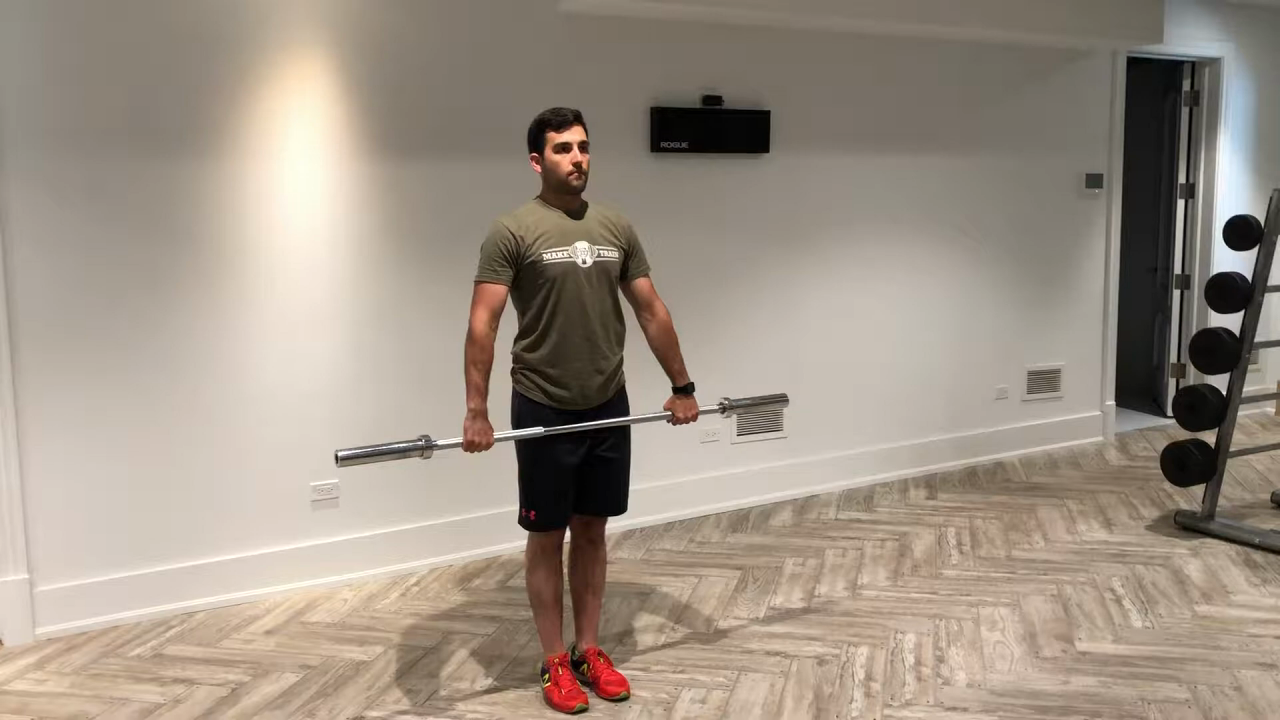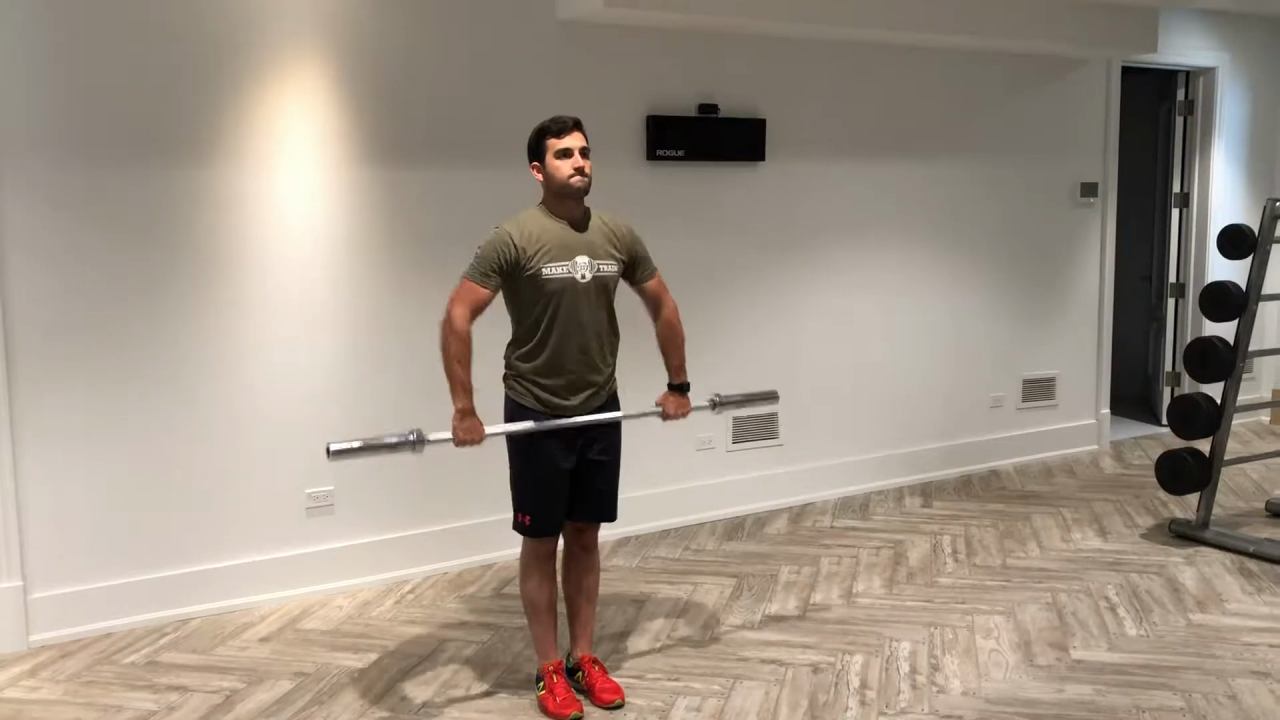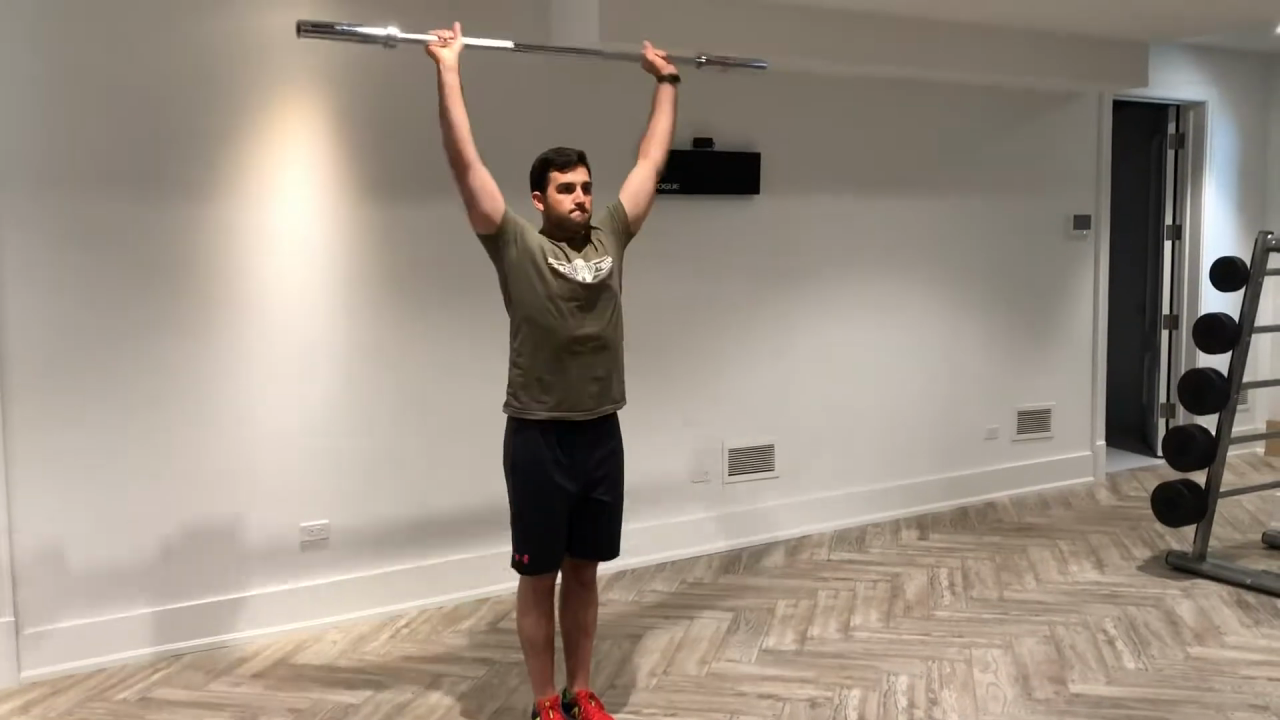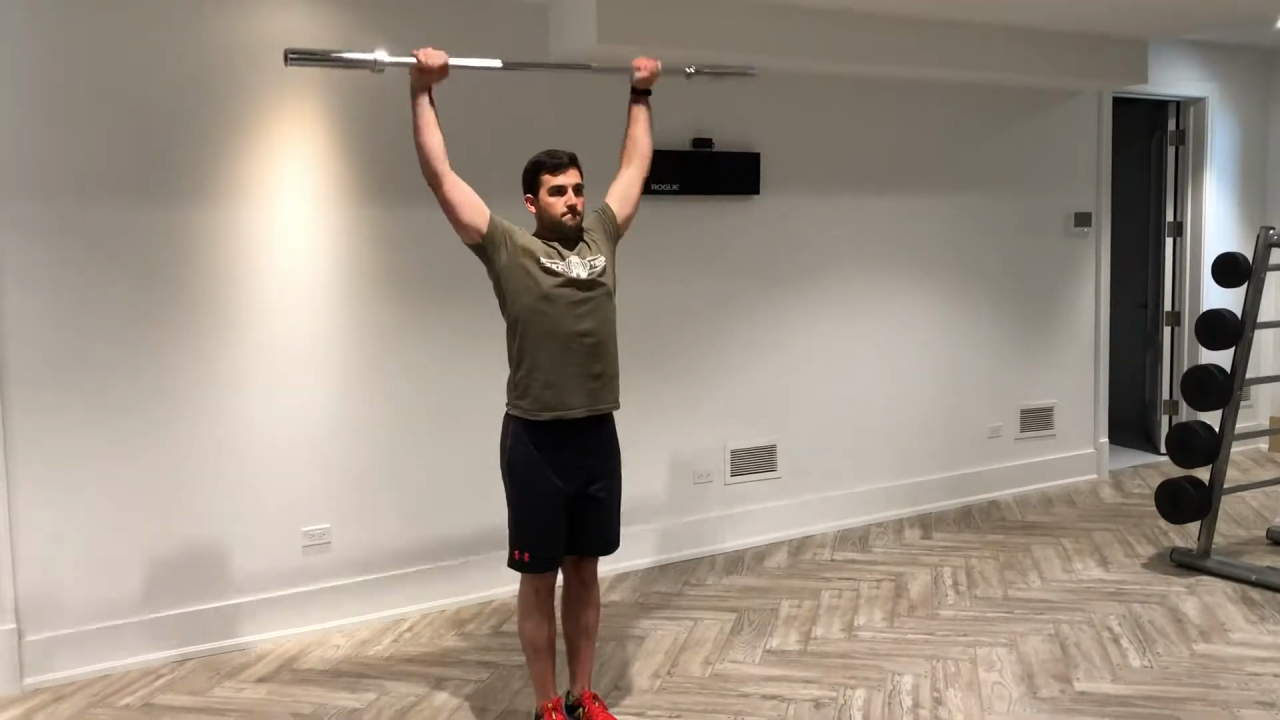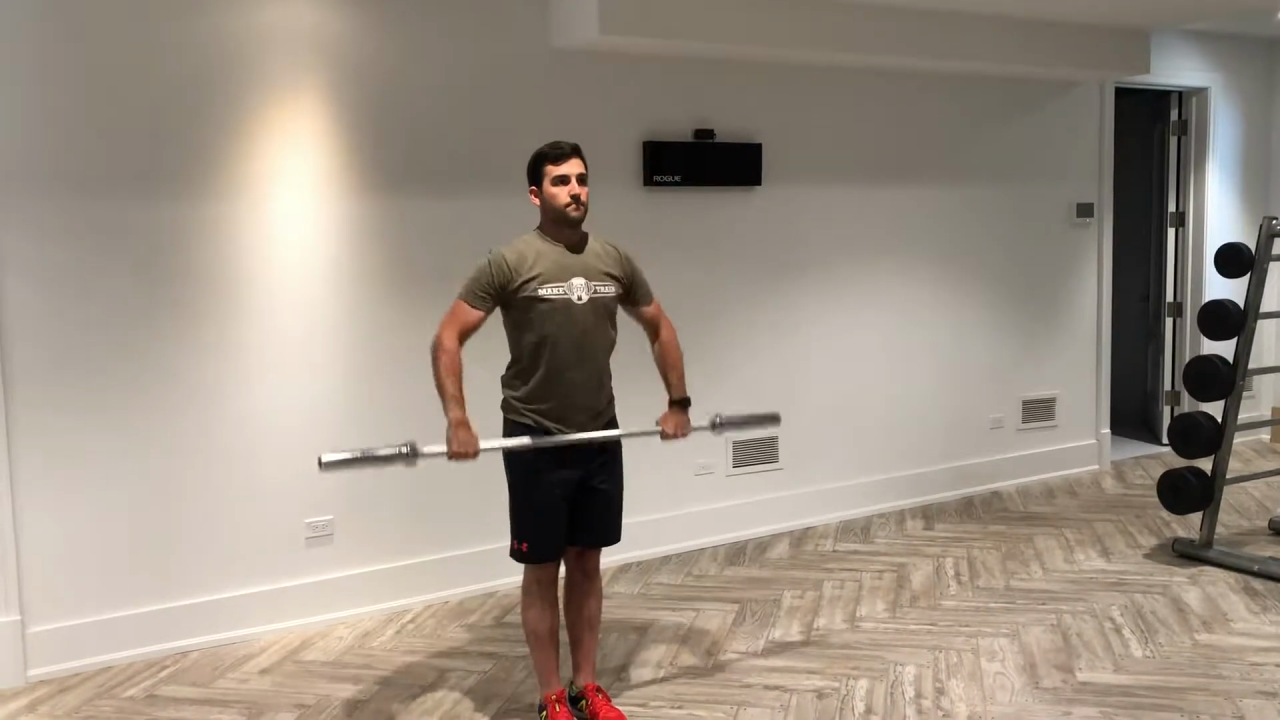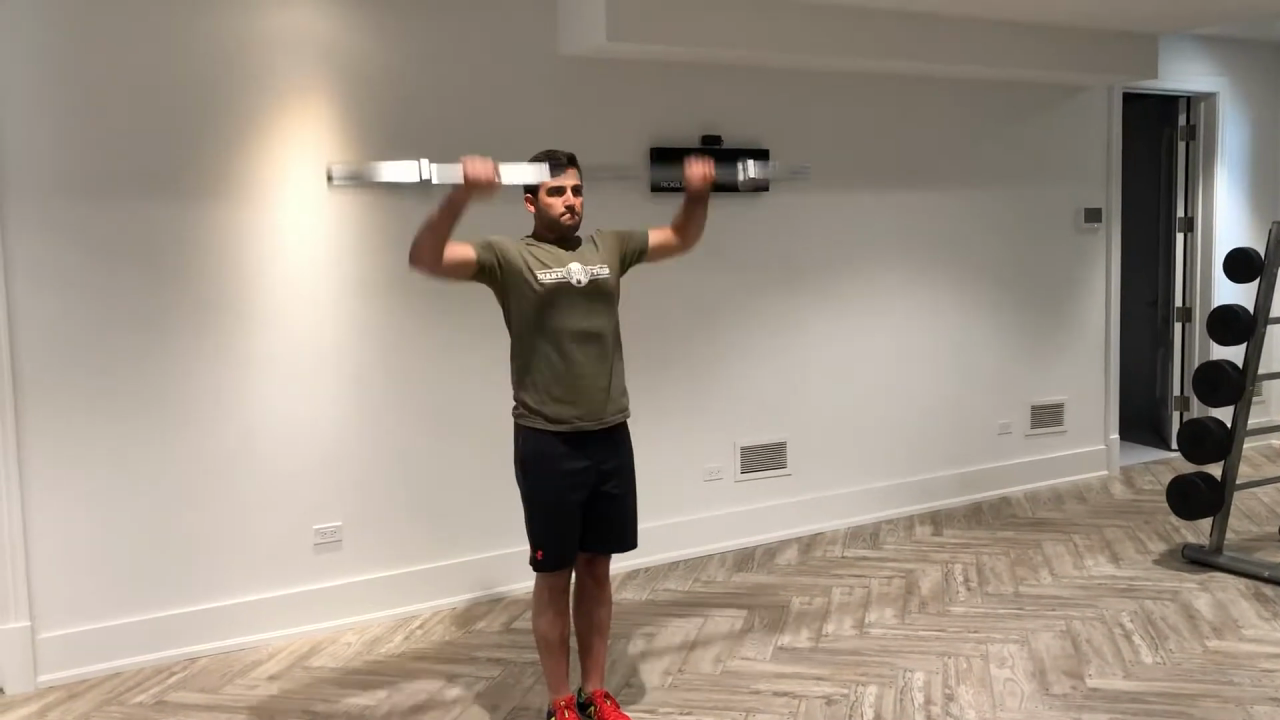
dt=0.7s
person 1, frame 1
left shoulder: (617, 227)
right shoulder: (513, 231)
left elbow: (651, 310)
right elbow: (483, 322)
left wrist: (681, 385)
right wrist: (476, 409)
left hip: (609, 405)
right hip: (544, 410)
left knee: (592, 529)
right knee: (547, 535)
left ankle: (590, 649)
right ankle: (555, 662)
person 1, frame 2
left shoulder: (618, 234)
right shoulder: (514, 238)
left elbow: (663, 304)
right elbow: (456, 315)
left wrist: (676, 383)
right wrist: (465, 408)
left hip: (599, 412)
right hip: (536, 416)
left knee: (585, 534)
right knee: (541, 541)
left ankle: (584, 657)
right ankle: (548, 670)
person 1, frame 3
left shoulder: (610, 235)
right shoulder: (515, 243)
left elbow: (651, 160)
right elbow: (463, 159)
left wrist: (665, 80)
right wrist: (447, 67)
left hip: (602, 435)
right hip: (538, 438)
left knee: (584, 572)
right knee: (539, 577)
person 1, frame 4
left shoulder: (602, 235)
right shoulder: (507, 246)
left elbow: (636, 164)
right elbow: (437, 173)
left wrist: (639, 93)
right wrist: (423, 87)
left hip: (597, 434)
right hip: (535, 439)
left knee: (584, 571)
right knee: (540, 577)
person 1, frame 5
left shoulder: (614, 258)
right shoulder: (510, 262)
left elbow: (660, 327)
right elbow: (448, 336)
left wrist: (678, 402)
right wrist: (456, 418)
left hip: (599, 434)
right hip: (536, 439)
left knee: (586, 562)
right knee: (542, 568)
person 1, frame 6
left shoulder: (607, 248)
right shoulder: (509, 258)
left elbow: (681, 238)
right elbow: (424, 257)
left wrist: (696, 194)
right wrist: (461, 194)
left hip: (610, 436)
right hip: (547, 442)
left knee: (598, 571)
right knee: (555, 577)
